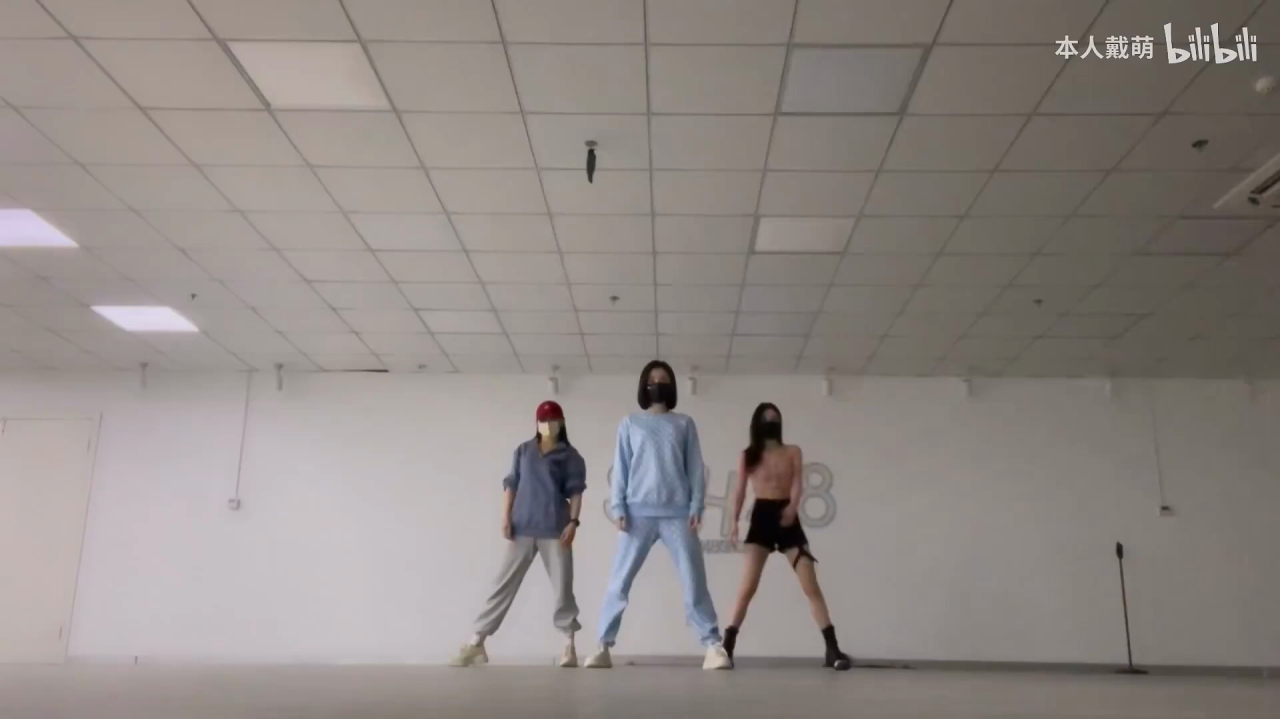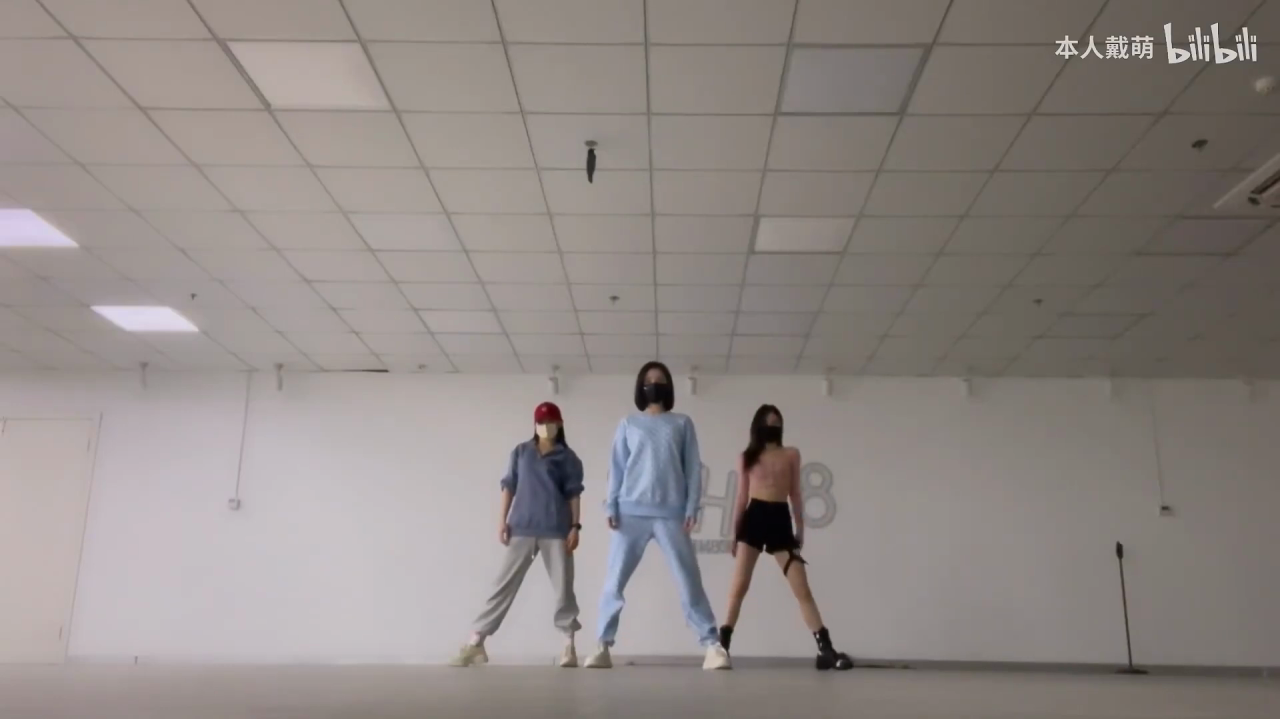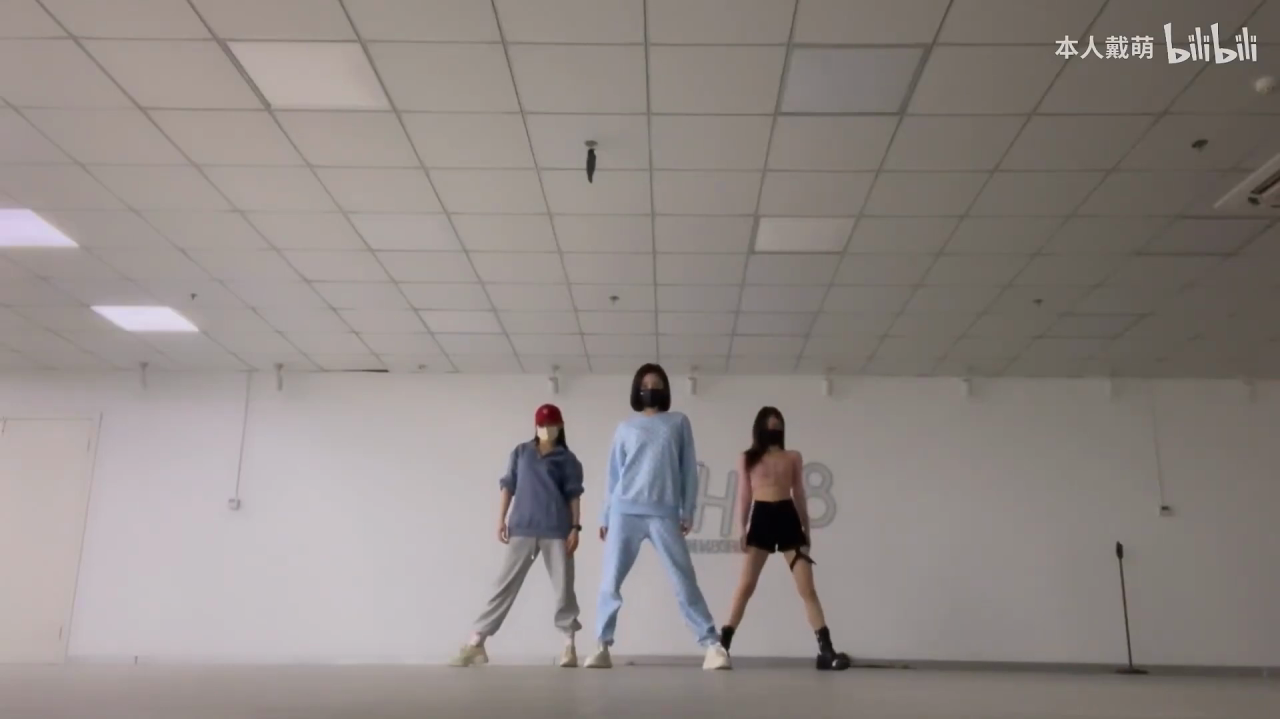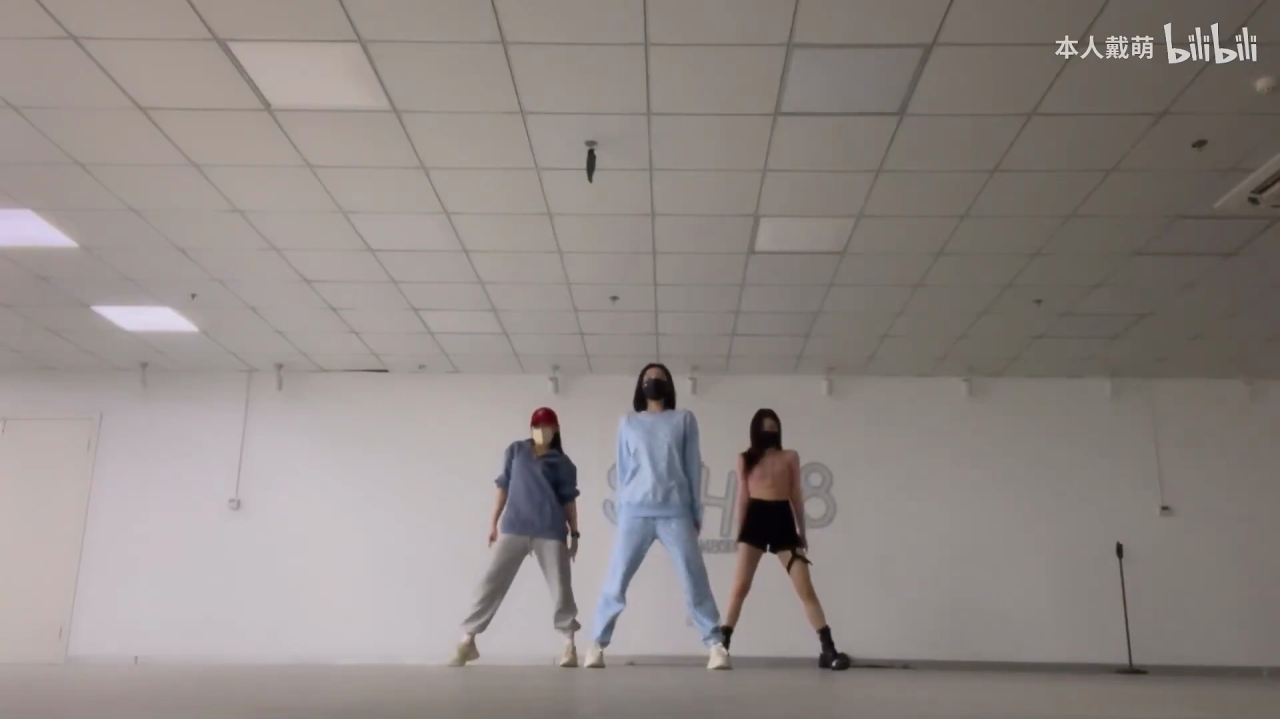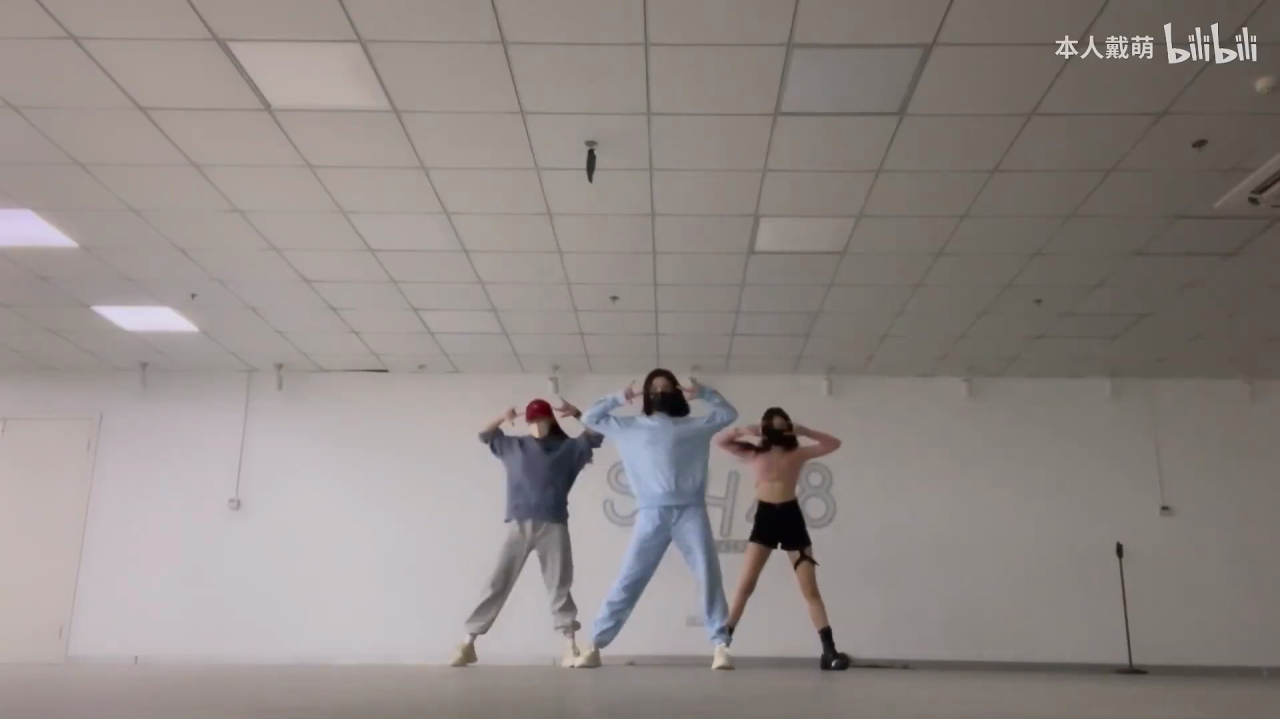
dt=1s
person 1, frame 1
left shoulder: (684, 424)
right shoulder: (630, 424)
left elbow: (695, 468)
right elbow: (621, 468)
left wrist: (696, 507)
right wrist: (618, 507)
left hip: (678, 513)
right hip: (638, 513)
left knee: (694, 580)
right knee: (619, 581)
left ankle: (713, 645)
right ankle: (603, 646)
person 1, frame 2
left shoulder: (682, 424)
right shoulder: (628, 425)
left elbow: (692, 468)
right elbow: (617, 469)
left wrist: (691, 509)
right wrist: (611, 507)
left hip: (671, 514)
right hip: (630, 513)
left knee: (689, 581)
right knee: (614, 581)
left ankle: (713, 646)
right ankle: (603, 647)
person 1, frame 3
left shoulder: (679, 423)
right shoulder: (625, 428)
left elbow: (688, 469)
right elbow: (614, 474)
left wrist: (688, 512)
right wrist: (605, 517)
left hip: (664, 514)
right hip: (625, 512)
left knee: (685, 580)
right knee: (610, 581)
left ankle: (712, 645)
right ankle: (602, 646)
person 1, frame 4
left shoulder: (684, 420)
right shoulder: (628, 423)
left elbow: (693, 467)
right elbow: (623, 470)
left wrist: (696, 512)
right wrist: (621, 513)
left hip: (675, 512)
right hip: (635, 513)
left knee: (694, 579)
right knee: (616, 579)
left ankle: (716, 645)
right ankle: (598, 645)
person 1, frame 5
left shoulder: (694, 426)
right shoulder: (628, 427)
left elbow: (729, 413)
right elbow: (590, 418)
left wrist: (704, 393)
right wrist: (619, 399)
left hip: (690, 511)
right hip: (650, 514)
left knee: (709, 576)
right knee: (629, 579)
left ankle: (721, 645)
right ankle: (596, 645)
person 2, frame 1
left shoulder: (570, 455)
right shoulder: (523, 450)
left elbow: (575, 491)
right elbow: (511, 484)
left wrist: (573, 522)
right wrist: (505, 517)
left hip: (555, 528)
right hip: (523, 527)
left knee: (562, 586)
right knee: (505, 583)
left ankle: (569, 646)
right ankle: (476, 643)
person 2, frame 2
left shoulder: (567, 457)
right shoulder: (521, 452)
left elbow: (573, 494)
right elbow: (509, 486)
left wrist: (575, 526)
right wrist: (503, 520)
left hip: (556, 529)
right hip: (522, 527)
left knee: (563, 586)
right knee: (506, 583)
left ankle: (569, 647)
right ankle: (475, 643)
person 2, frame 3
left shoulder: (567, 459)
right shoulder: (521, 452)
left elbow: (573, 495)
right elbow: (508, 486)
left wrist: (575, 527)
right wrist: (502, 519)
left hip: (557, 529)
right hip: (522, 528)
left knee: (564, 586)
right knee: (506, 584)
left ankle: (569, 646)
right ankle: (475, 643)
person 2, frame 4
left shoulder: (562, 463)
right shoulder: (515, 451)
left elbow: (569, 499)
right elbow: (503, 487)
left wrist: (574, 534)
right wrist: (493, 522)
left hip: (549, 531)
right hip: (514, 528)
left knee: (560, 586)
right knee: (493, 581)
left ankle: (569, 646)
right ankle: (467, 641)
person 2, frame 5
left shoulder: (567, 448)
right shoulder: (513, 446)
left elbow: (595, 436)
right elbow: (484, 435)
left wrist: (577, 415)
right wrist: (503, 419)
left hip: (554, 526)
right hip: (519, 525)
left knee: (559, 585)
right knee: (499, 583)
left ankle: (571, 647)
right ankle: (468, 643)
person 3, frame 1
left shoulder: (793, 452)
right shoulder: (748, 456)
left elbow: (798, 485)
right elbow: (740, 490)
left wrist: (792, 508)
right wrist: (735, 521)
left hip: (789, 520)
right hip: (761, 518)
left knee: (811, 586)
right knee: (748, 587)
left ankle: (833, 649)
right ankle: (727, 648)
person 3, frame 2
left shoulder: (791, 454)
right shoulder: (747, 458)
left elbow: (795, 492)
right elbow: (741, 495)
left wrist: (800, 528)
right wrist: (734, 531)
left hip: (781, 521)
right hip: (754, 519)
left knee: (802, 589)
right knee: (739, 587)
left ankle: (827, 650)
right ankle: (722, 647)
person 3, frame 3
left shoulder: (793, 457)
right shoulder: (747, 458)
left elbow: (799, 494)
right elbow: (744, 495)
left wrist: (807, 530)
right wrist: (742, 528)
left hip: (788, 519)
right hip: (761, 520)
left knee: (807, 588)
right knee: (745, 587)
left ankle: (827, 651)
right ankle: (722, 646)
person 3, frame 4
left shoulder: (790, 457)
right shoulder: (745, 459)
left elbow: (796, 494)
right elbow: (743, 496)
left wrist: (802, 529)
right wrist: (740, 531)
left hip: (783, 520)
right hip: (756, 519)
left knee: (805, 588)
right knee: (740, 586)
left ankle: (829, 649)
right ankle: (721, 646)
person 3, frame 5
left shoulder: (798, 454)
right shoulder: (754, 454)
left elbow: (834, 443)
right elbow: (721, 441)
left wrist: (802, 432)
right wrist: (746, 431)
left hip: (791, 518)
right hip: (765, 519)
left knee: (810, 589)
right knee: (745, 585)
left ankle: (829, 651)
